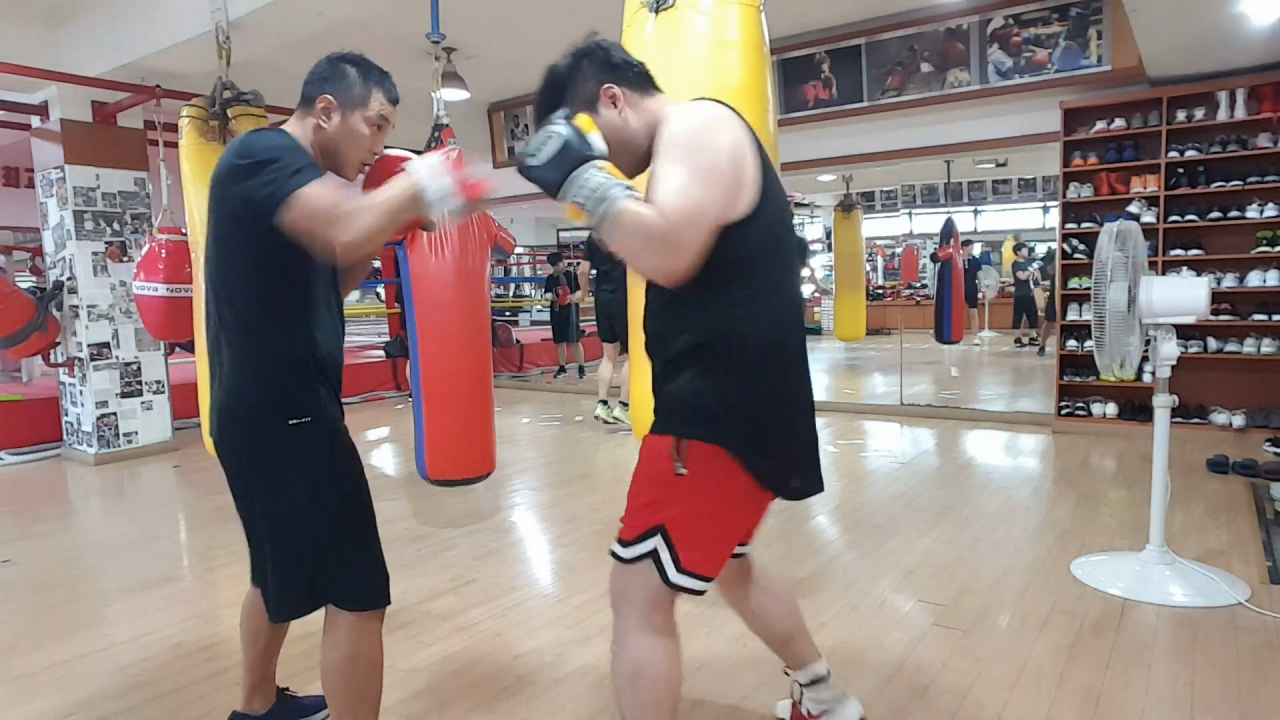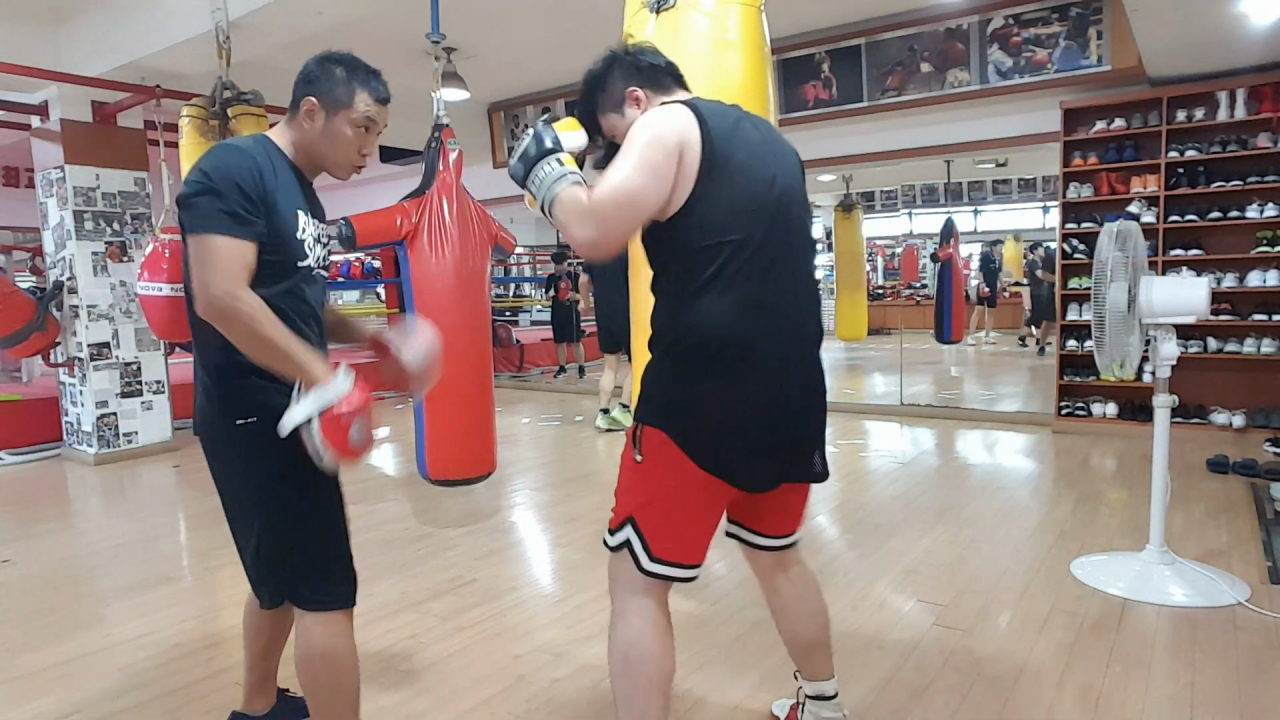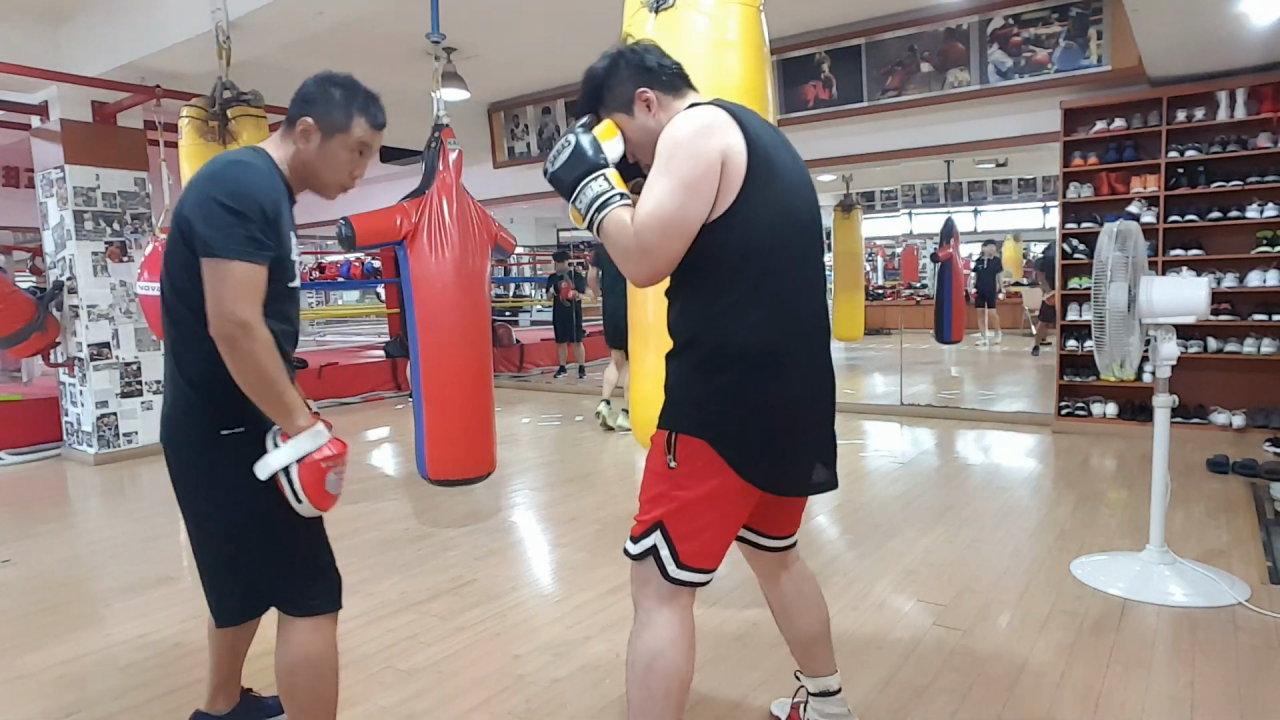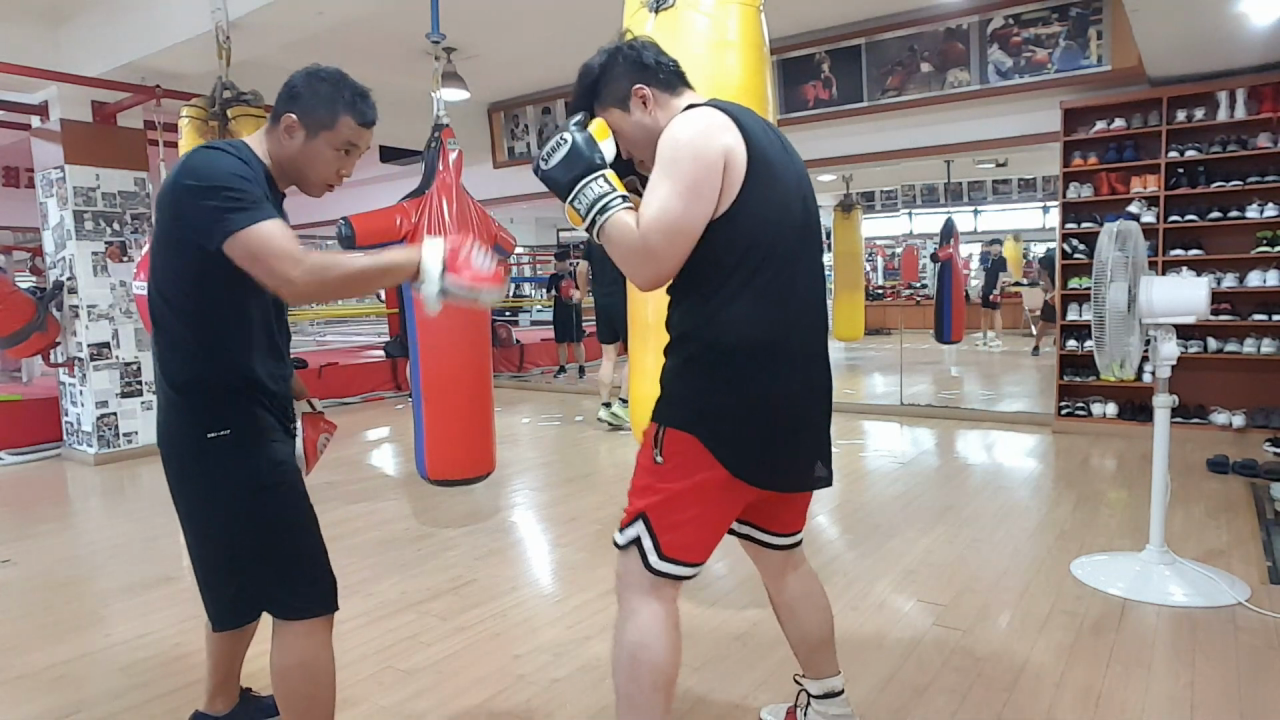
dt=0.7s
person 1, frame 1
left shoulder: (698, 125)
right shoulder: (695, 136)
left elbow: (665, 258)
left wrist: (578, 176)
right wrist: (593, 174)
left hip: (719, 410)
right hip: (762, 402)
left knee: (639, 596)
right knee: (722, 565)
person 1, frame 2
left shoulder: (668, 124)
right shoulder: (767, 138)
left elbow: (592, 234)
left wrist: (546, 169)
left hip: (701, 397)
right hip: (786, 393)
left knee: (637, 583)
right knee: (775, 556)
person 1, frame 3
left shoulder: (697, 128)
right shoulder: (758, 134)
left elbow: (644, 260)
left wrist: (591, 180)
right wrist: (613, 182)
left hip: (725, 397)
right hip: (794, 392)
left knee: (660, 586)
right knee: (774, 552)
person 1, frame 4
left shoulder: (695, 130)
right shoulder: (760, 136)
left elbow: (649, 264)
left wrist: (588, 182)
right wrist: (607, 182)
left hip: (721, 395)
right hip: (794, 390)
left knee: (644, 580)
right knee: (779, 554)
person 2, frame 1
left shoulder: (295, 173)
right shoulder: (264, 155)
left elbow: (326, 282)
right elbow: (350, 234)
left wrist: (394, 228)
right wrist: (421, 183)
left hip: (268, 411)
right hip: (284, 412)
left knee: (286, 570)
right knee: (357, 594)
person 2, frame 2
left shoulder: (299, 192)
right shoulder: (236, 169)
right elbow: (221, 301)
left wrist: (380, 339)
right wrist: (324, 376)
left hip: (283, 412)
right hip: (254, 415)
left knee: (282, 573)
right knee: (326, 589)
person 2, frame 3
left shoulder: (258, 188)
right shoulder: (243, 183)
right elbow: (234, 326)
left wrist: (289, 416)
right wrist: (299, 425)
left hip: (227, 422)
right hip: (226, 425)
left knee: (249, 575)
right knee: (309, 596)
person 2, frame 4
left shoulder: (260, 194)
right shoulder: (214, 174)
right elbow: (298, 276)
left wrist: (291, 395)
right wrist: (417, 258)
left hip: (240, 419)
right hip: (220, 426)
left knee: (247, 578)
right knee: (304, 600)
